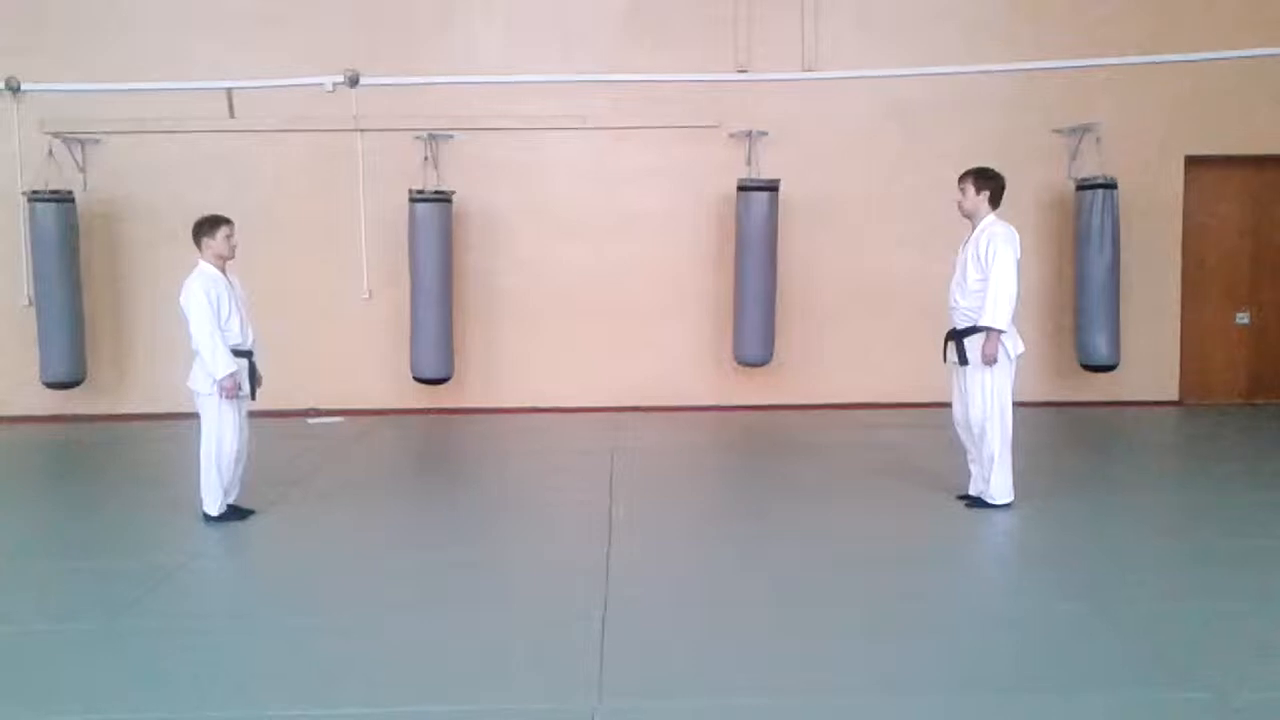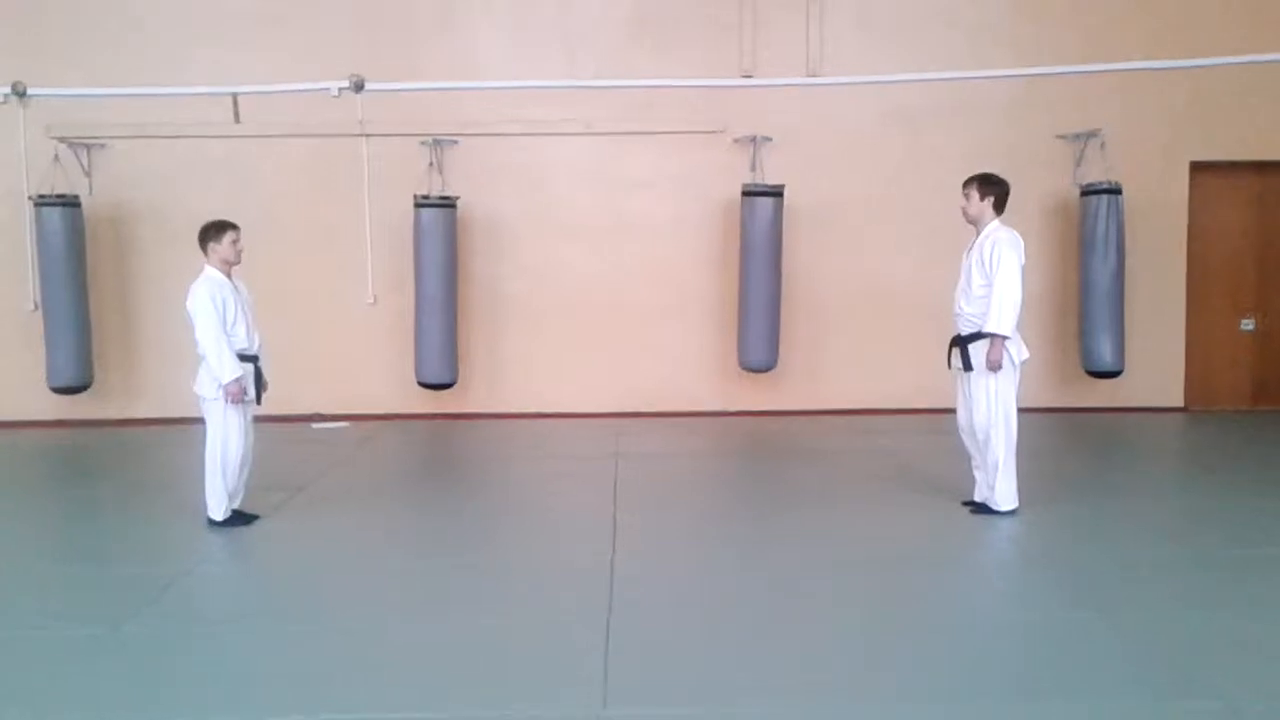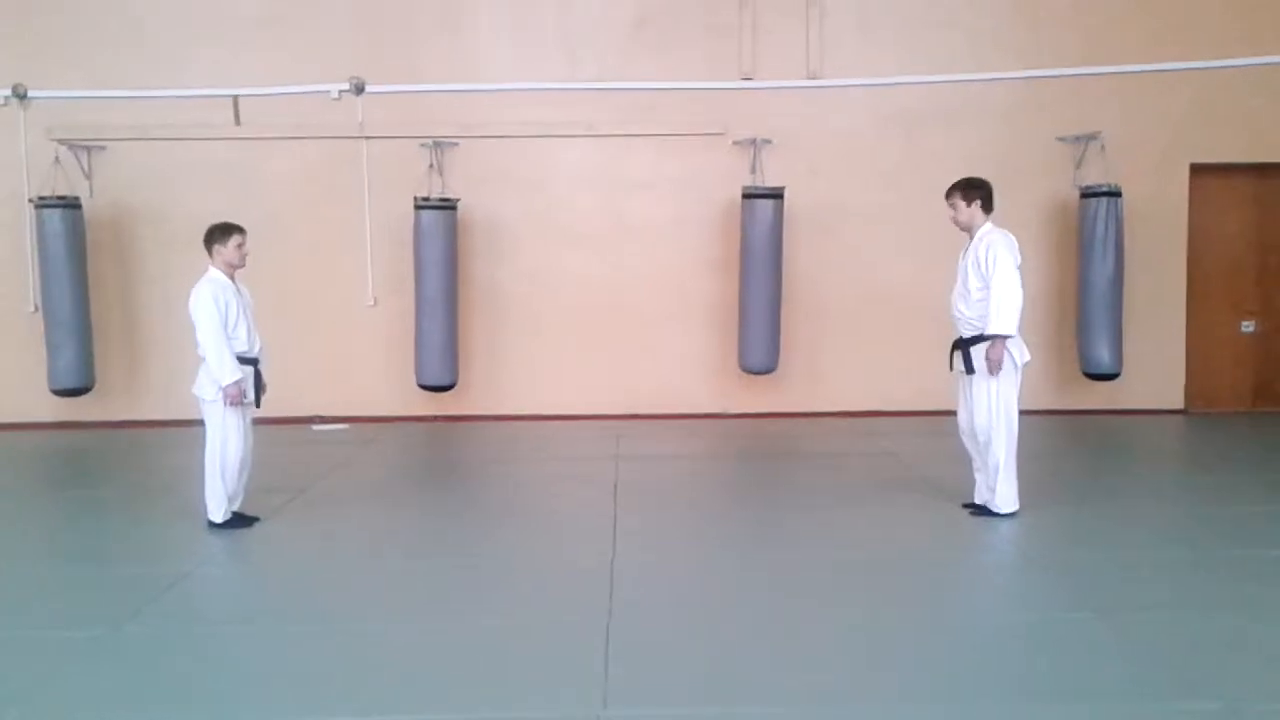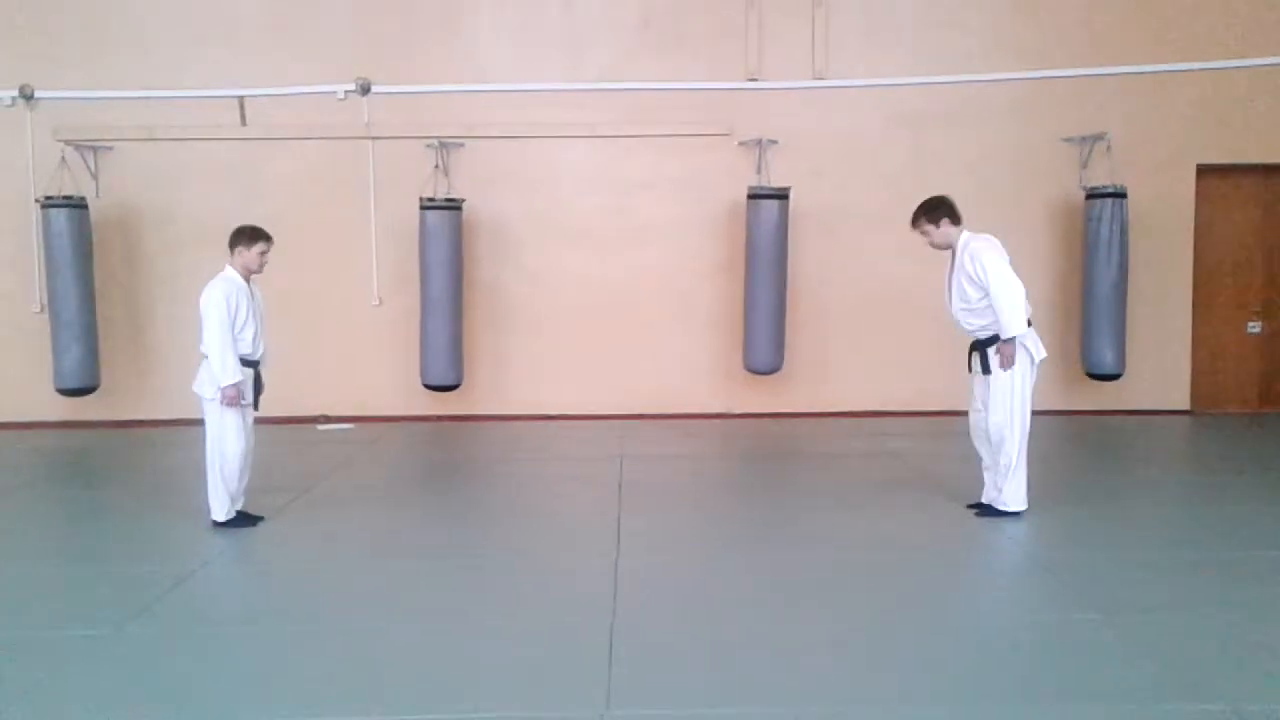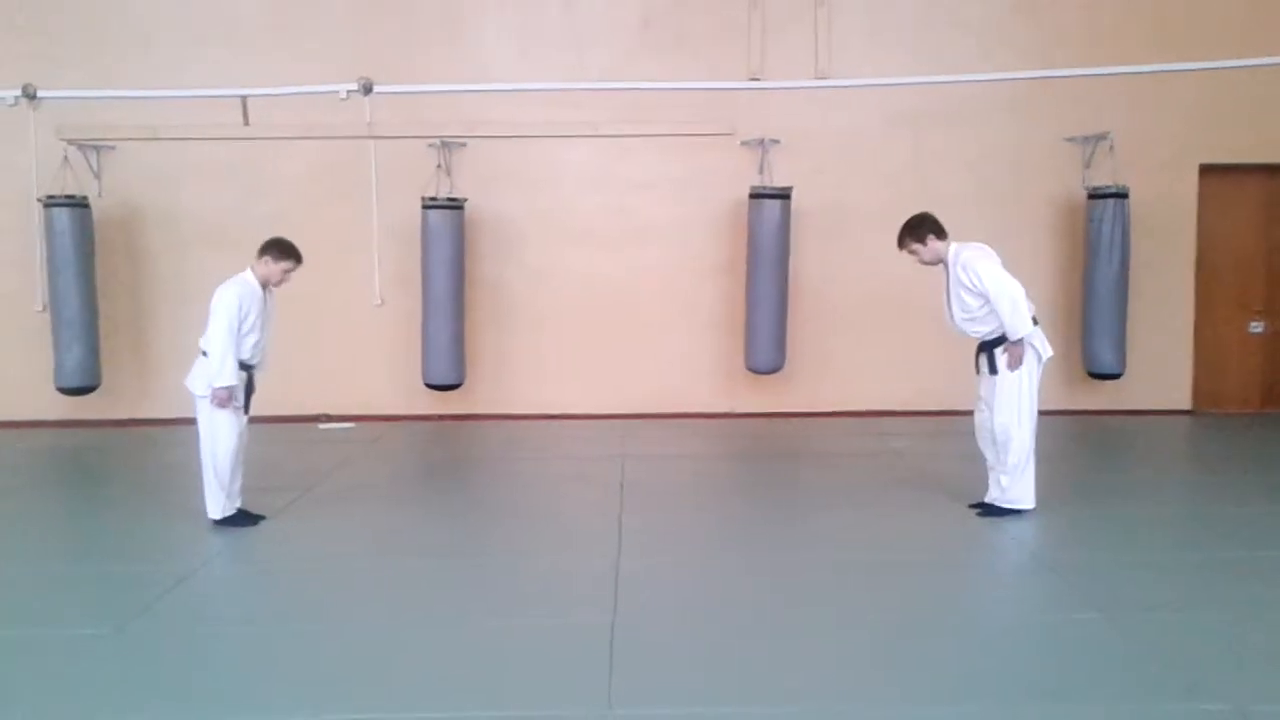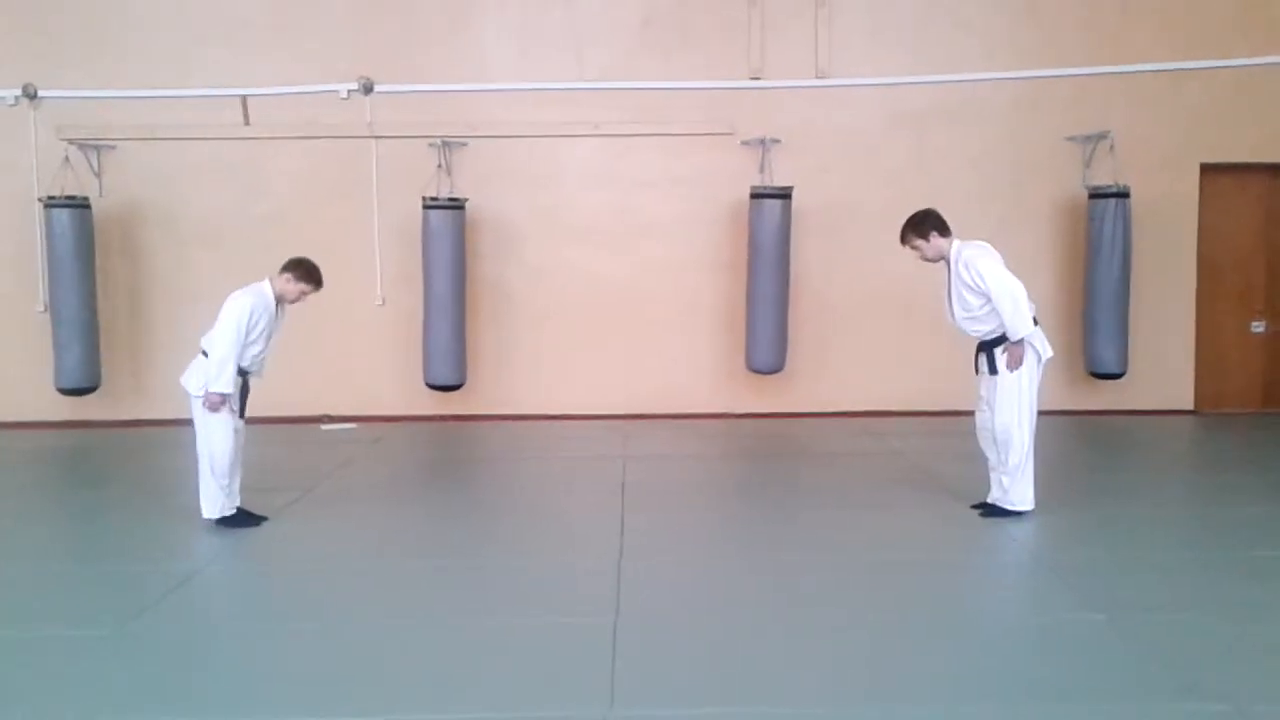
dt=0.3s
person 1, frame 1
left shoulder: (998, 234)
right shoulder: (976, 237)
left elbow: (1003, 288)
left wrist: (992, 336)
left hip: (986, 341)
right hip: (967, 340)
left knee: (988, 417)
right knee: (966, 416)
left ankle: (997, 492)
right ankle: (981, 485)
person 1, frame 2
left shoulder: (1003, 240)
right shoulder: (980, 242)
left elbow: (1007, 295)
left wrist: (997, 342)
left hip: (990, 347)
right hip: (970, 346)
left knee: (992, 423)
right knee: (971, 423)
left ankle: (1001, 498)
right ankle: (986, 492)
person 1, frame 3
left shoulder: (997, 242)
right shoulder: (975, 245)
left elbow: (1007, 293)
left wrist: (998, 342)
left hip: (992, 349)
right hip: (972, 349)
left knee: (993, 426)
right knee: (971, 424)
left ankle: (1002, 501)
right ankle: (987, 494)
person 1, frame 4
left shoulder: (980, 248)
right shoulder: (962, 255)
left elbow: (1010, 292)
left wrist: (1010, 340)
right wrist: (987, 345)
left hip: (1008, 348)
right hip: (986, 349)
left knee: (1005, 424)
right knee: (982, 422)
left ankle: (1009, 500)
right ankle: (994, 494)
person 1, frame 5
left shoulder: (970, 258)
right shoulder: (955, 265)
left elbow: (1010, 294)
left wrist: (1016, 342)
right wrist: (1003, 345)
left hip: (1015, 348)
right hip: (996, 350)
left knee: (1010, 424)
right knee: (988, 423)
left ankle: (1015, 498)
right ankle: (1000, 493)
person 1, frame 6
left shoulder: (973, 257)
right shoulder: (956, 263)
left elbow: (1012, 294)
left wrist: (1017, 342)
right wrist: (999, 347)
left hip: (1015, 348)
right hip: (994, 350)
left knee: (1010, 425)
right knee: (989, 424)
left ankle: (1015, 500)
right ankle: (1001, 494)
person 2, frame 1
left shoulder: (229, 281)
right shoulder: (199, 284)
right elbow: (207, 335)
left wrist: (250, 367)
right wrist: (225, 373)
left hip: (237, 370)
right hip: (217, 375)
left knee: (236, 441)
right knee: (221, 442)
left ankle: (226, 500)
right ankle: (214, 507)
person 2, frame 2
left shoulder: (236, 286)
right shoulder: (205, 289)
right elbow: (212, 340)
left wrist: (256, 372)
right wrist: (231, 378)
left hip: (243, 374)
right hip: (223, 380)
left knee: (241, 446)
right knee: (226, 447)
left ankle: (231, 505)
right ankle: (219, 512)
person 2, frame 3
left shoulder: (238, 288)
right shoulder: (208, 291)
right elbow: (213, 342)
left wrist: (256, 374)
right wrist: (230, 381)
left hip: (243, 377)
right hip: (223, 382)
left knee: (241, 448)
right knee: (226, 449)
left ankle: (230, 508)
right ankle: (219, 514)
person 2, frame 4
left shoulder: (250, 290)
right shoulder: (220, 290)
right elbow: (218, 342)
left wrist: (255, 376)
right wrist: (229, 383)
left hip: (245, 378)
right hip: (225, 382)
left knee: (242, 447)
right knee: (228, 448)
left ankle: (233, 507)
right ankle: (222, 513)
person 2, frame 5
left shoulder: (264, 295)
right shoulder: (234, 292)
right elbow: (221, 341)
left wrist: (248, 378)
right wrist: (222, 384)
left hip: (237, 378)
right hip: (216, 379)
left knee: (235, 444)
right knee: (221, 446)
left ankle: (231, 505)
right ankle: (221, 511)
person 2, frame 6
left shoulder: (276, 307)
right shoulder: (247, 301)
right elbow: (225, 347)
left wrist: (239, 384)
right wrist: (217, 390)
left hip: (233, 380)
right hip: (212, 380)
left knee: (232, 444)
right knee: (219, 446)
left ankle: (230, 505)
right ankle: (220, 511)
